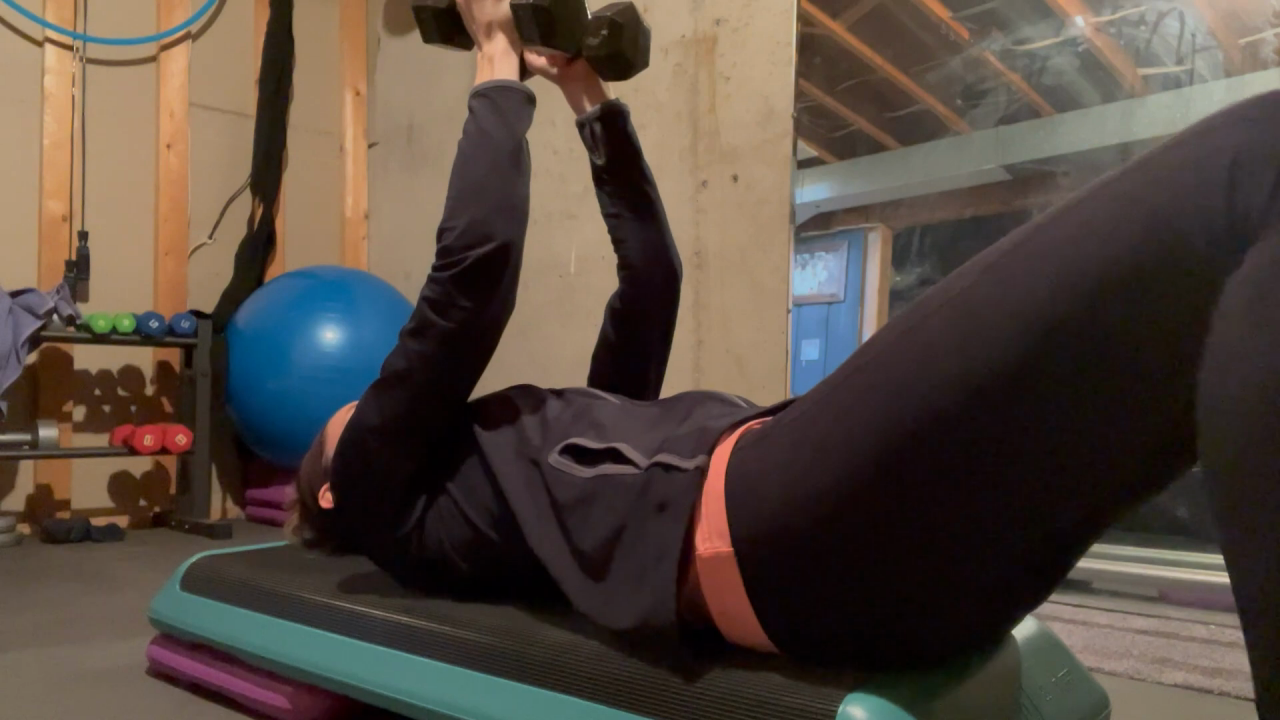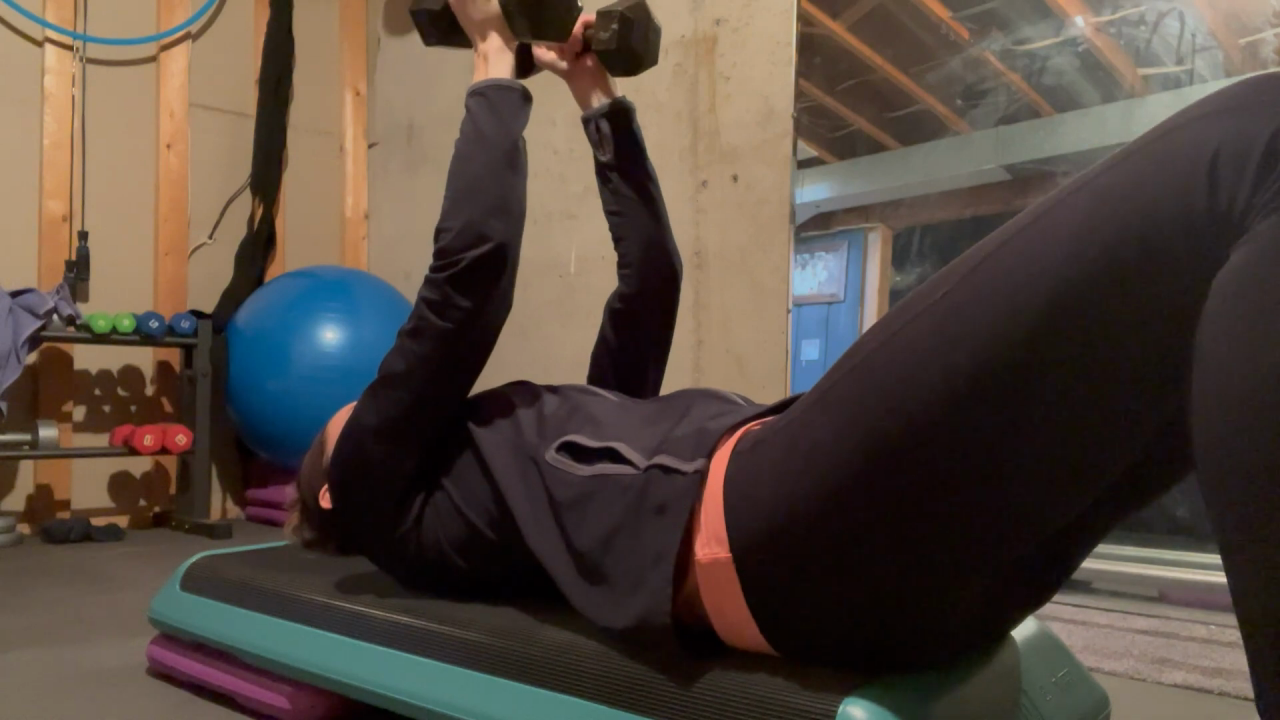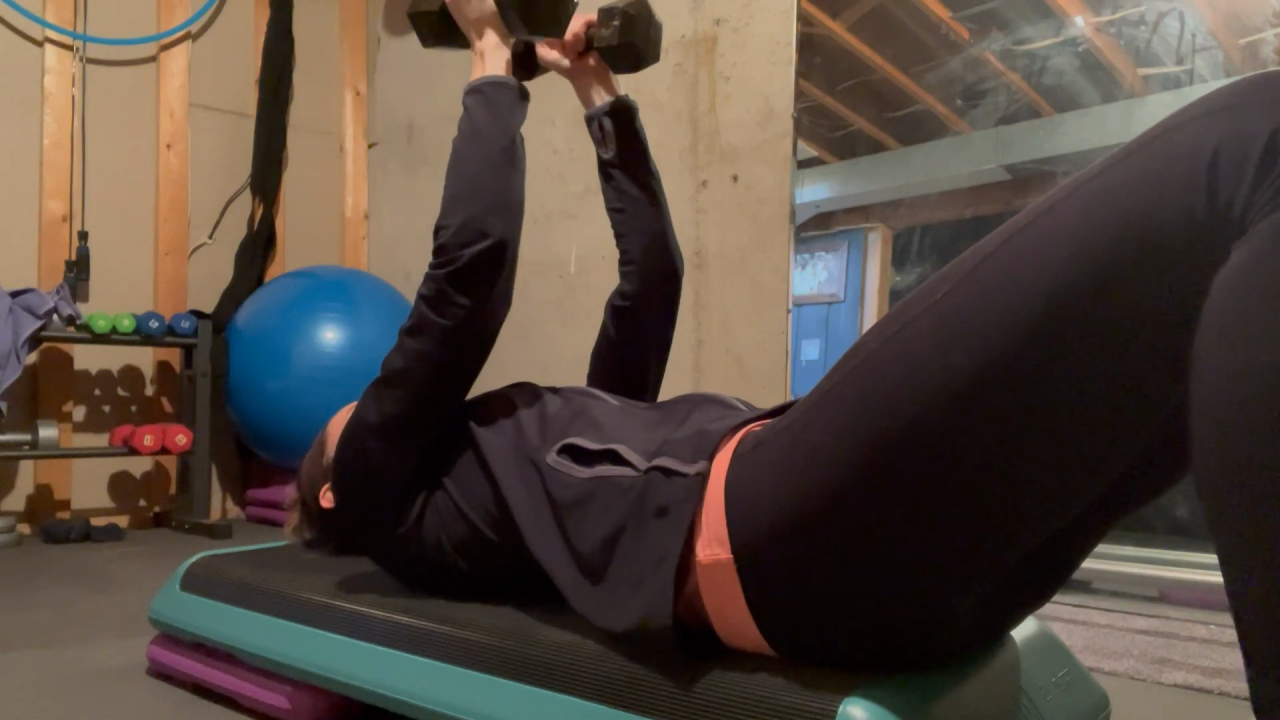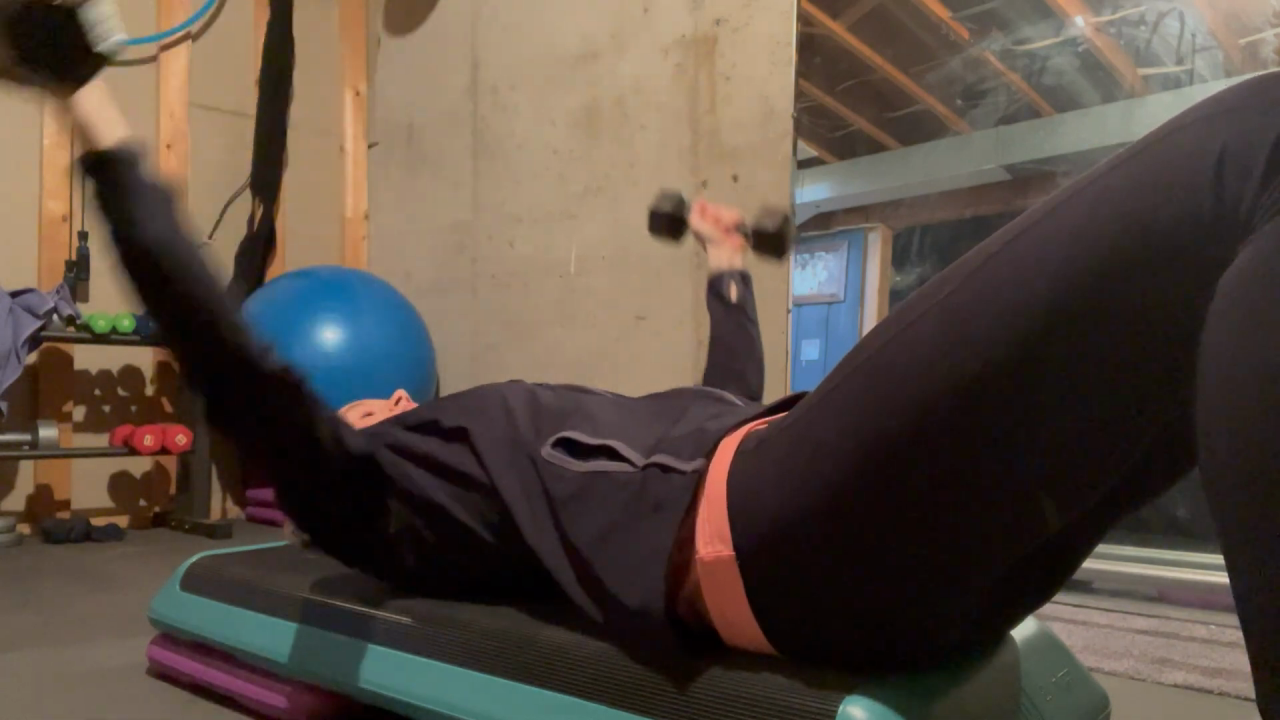
dt=0.7s
person 1, frame 1
left shoulder: (535, 445)
right shoulder: (388, 496)
left elbow: (649, 279)
right elbow: (474, 263)
left wrist: (593, 104)
right hip: (775, 534)
person 1, frame 2
left shoulder: (546, 439)
right shoulder: (386, 495)
left elbow: (649, 275)
right elbow: (470, 264)
left wrist: (598, 99)
right hip: (770, 532)
person 1, frame 3
left shoulder: (555, 438)
right shoulder: (393, 500)
left elbow: (650, 273)
right elbow: (471, 260)
left wrist: (602, 100)
right hip: (775, 534)
person 1, frame 4
left shoulder: (501, 444)
right shoulder: (384, 499)
right elbow: (240, 372)
left wrist: (725, 270)
right wrist: (105, 140)
left hip: (878, 527)
right hip: (779, 531)
